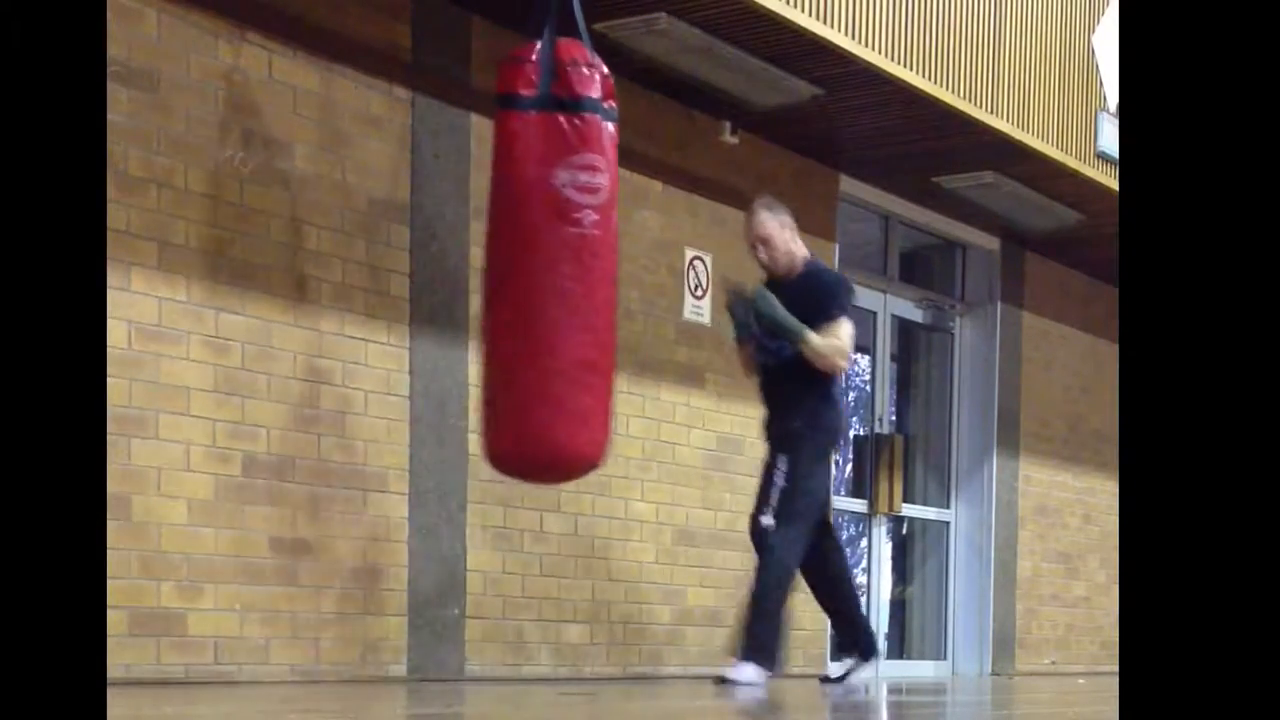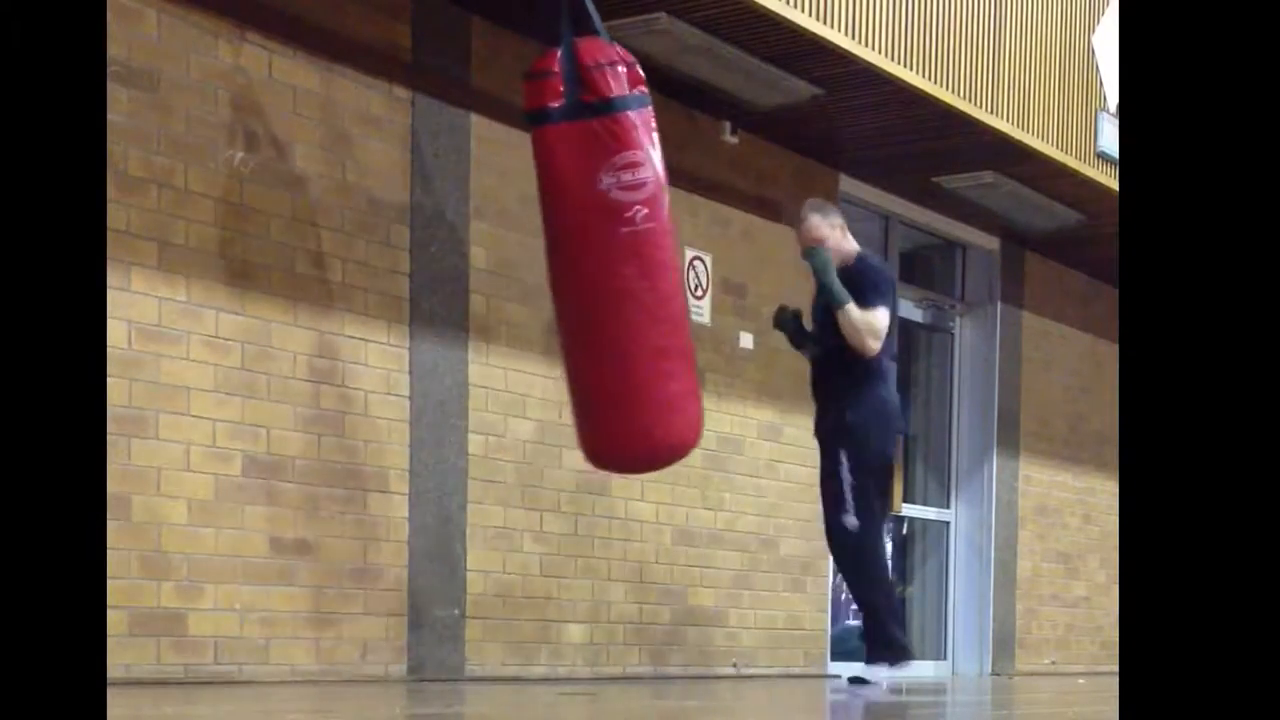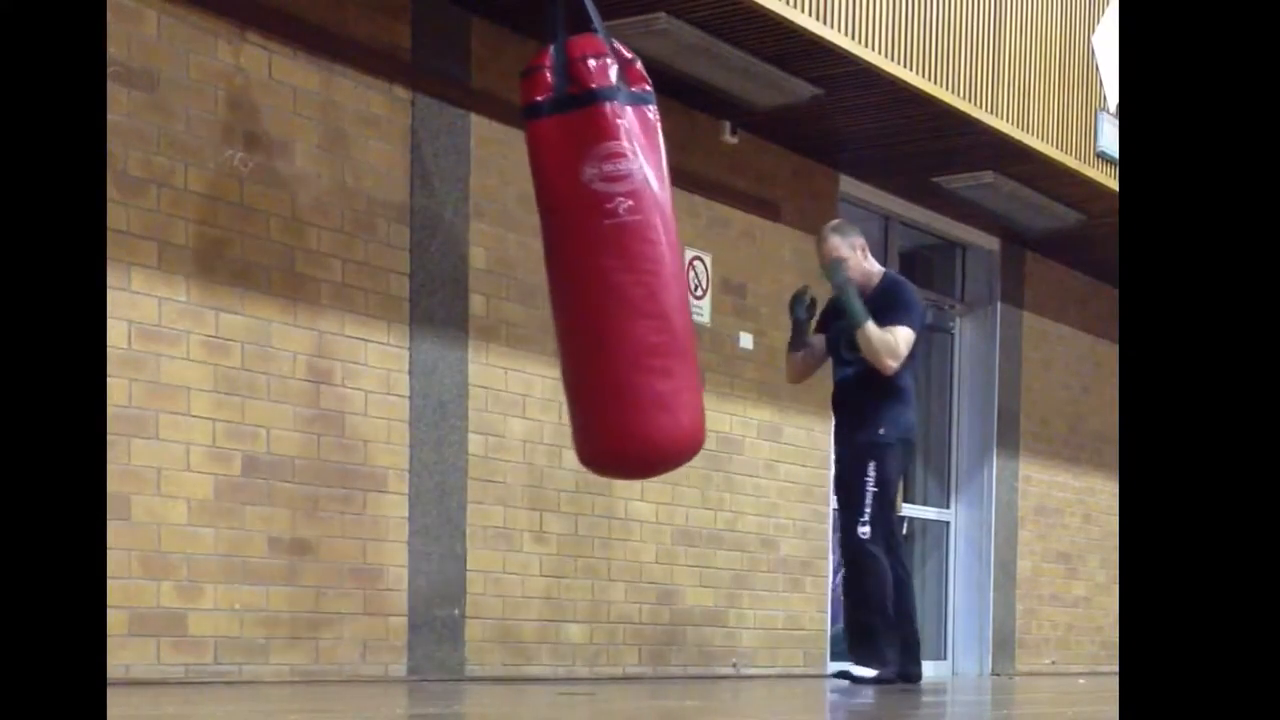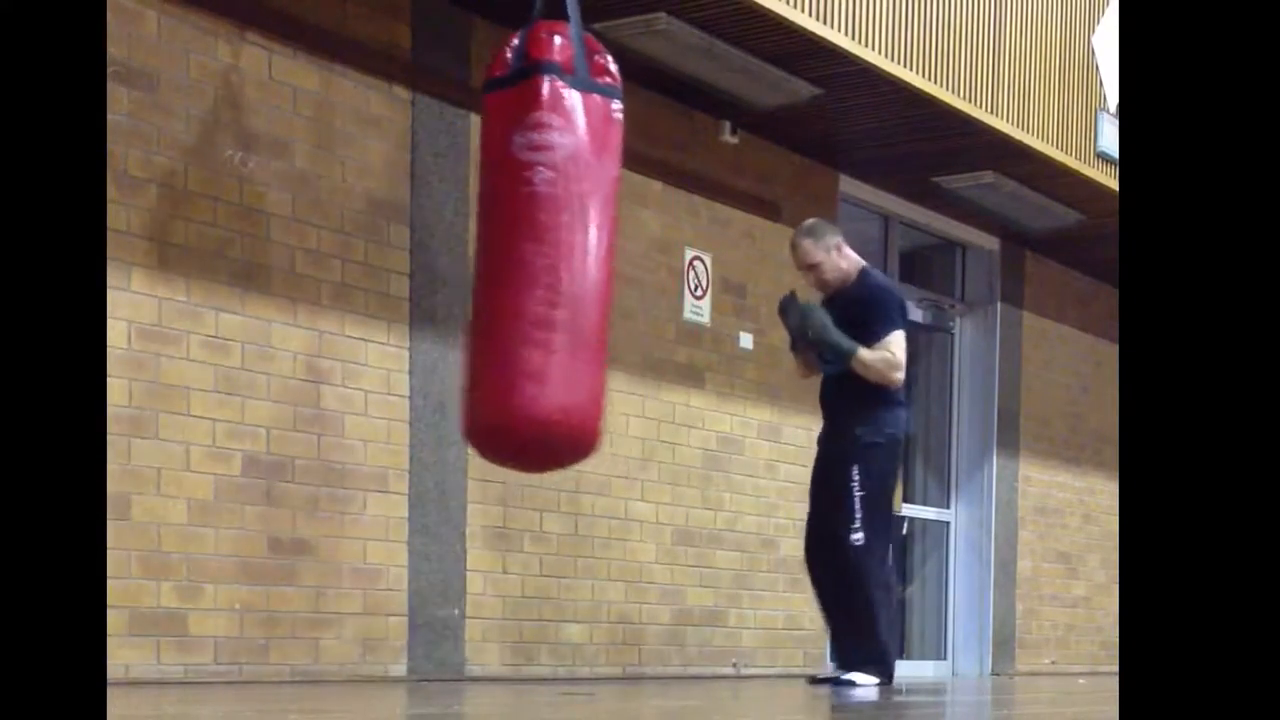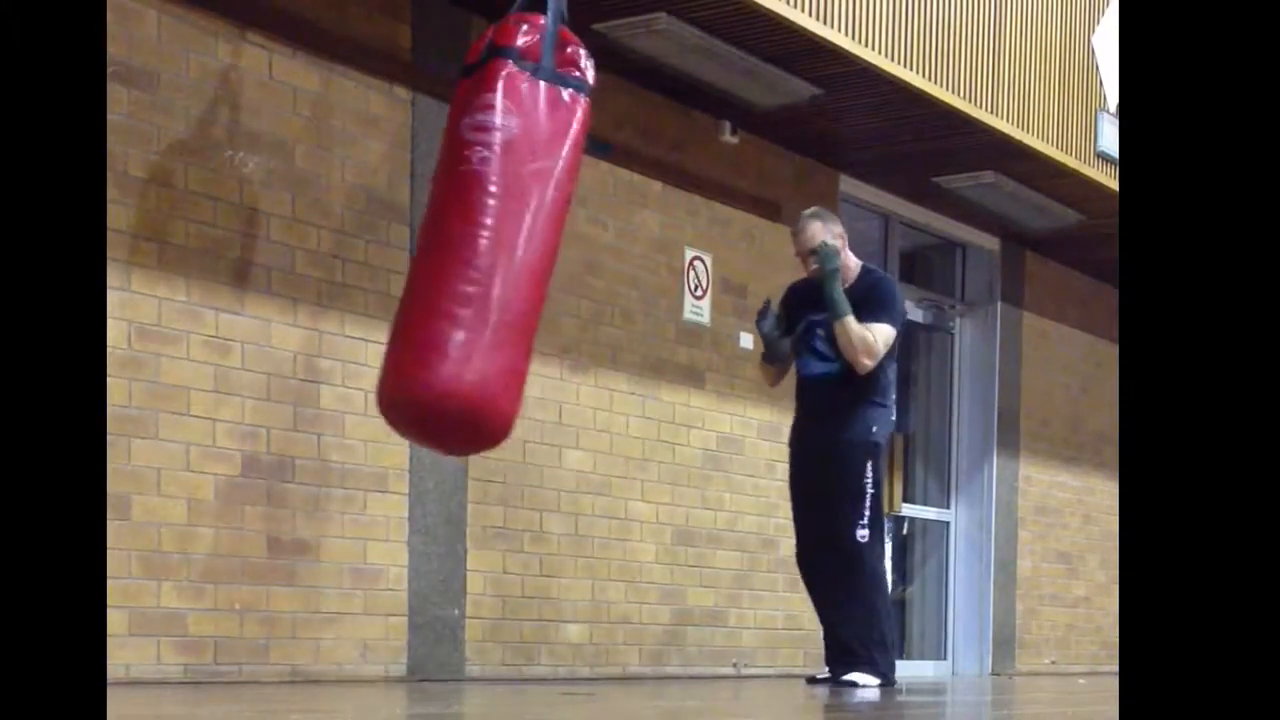
dt=0.4s
person 1, frame 1
left shoulder: (826, 284)
right shoulder: (771, 291)
left elbow: (838, 358)
right elbow: (753, 366)
left wrist: (785, 323)
right wrist: (743, 326)
left hip: (809, 425)
right hip: (790, 426)
left knee: (774, 530)
right knee: (814, 538)
left ankle: (759, 651)
right ankle: (857, 642)
person 1, frame 2
left shoulder: (871, 275)
right shoulder: (828, 282)
left elbow: (870, 342)
left wrist: (832, 286)
right wrist: (798, 336)
left hip: (863, 417)
right hip: (843, 418)
left knee: (853, 529)
right knee: (860, 529)
left ankle: (888, 644)
right ankle: (885, 643)
person 1, frame 3
left shoulder: (899, 294)
right shoulder: (837, 307)
left elbow: (889, 357)
right elbow: (796, 373)
left wrist: (851, 303)
right wrist: (800, 326)
left hip: (883, 432)
right hip: (854, 434)
left knee: (862, 540)
right knee: (881, 546)
left ankle: (876, 653)
right ankle: (902, 659)
person 1, frame 4
left shoulder: (878, 293)
right shoulder: (831, 298)
left elbow: (894, 371)
right elbow: (813, 367)
left wrist: (835, 339)
right wrist: (797, 332)
left hip: (871, 433)
right hip: (839, 432)
left knee: (860, 547)
right knee: (821, 545)
left ankle: (874, 662)
right ankle: (851, 654)
person 1, frame 5
left shoulder: (880, 289)
right shoulder: (798, 295)
left elbow: (864, 357)
right elbow: (773, 376)
left wrist: (833, 292)
right wrist: (770, 340)
left hip: (859, 429)
right hip: (809, 431)
left knee: (858, 545)
right knee: (814, 550)
left ankle: (873, 663)
right ankle: (843, 656)
